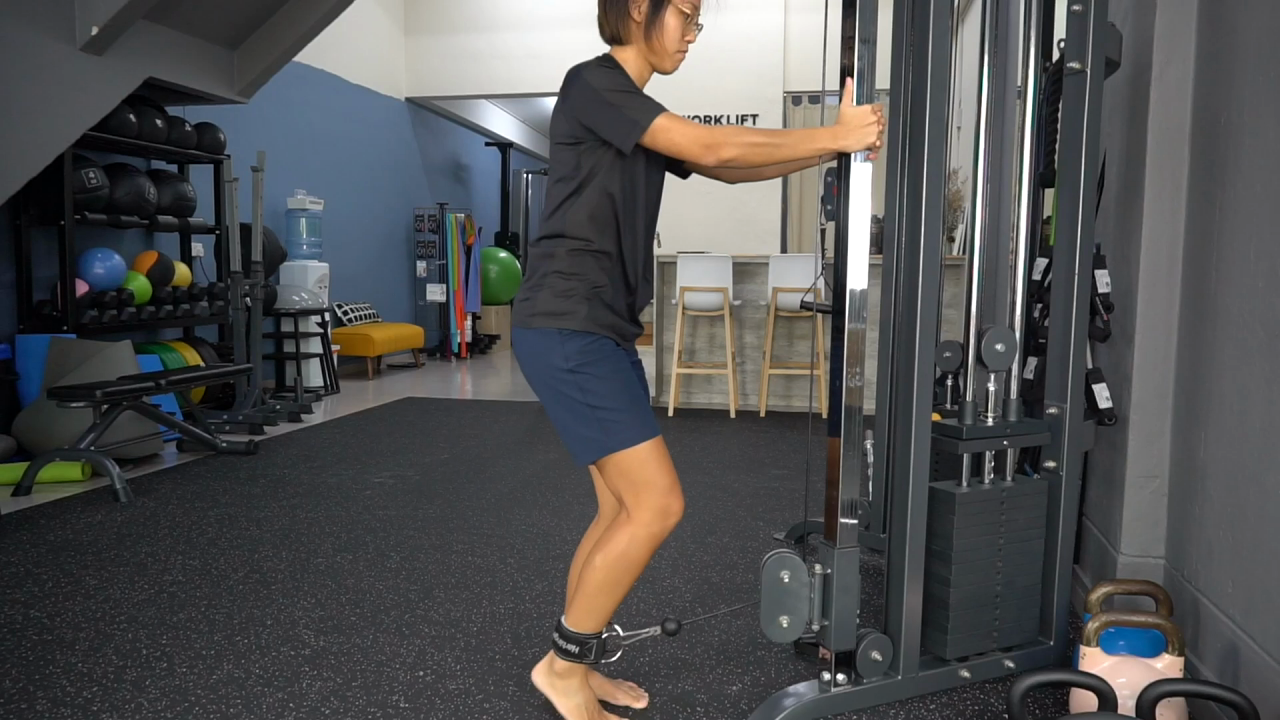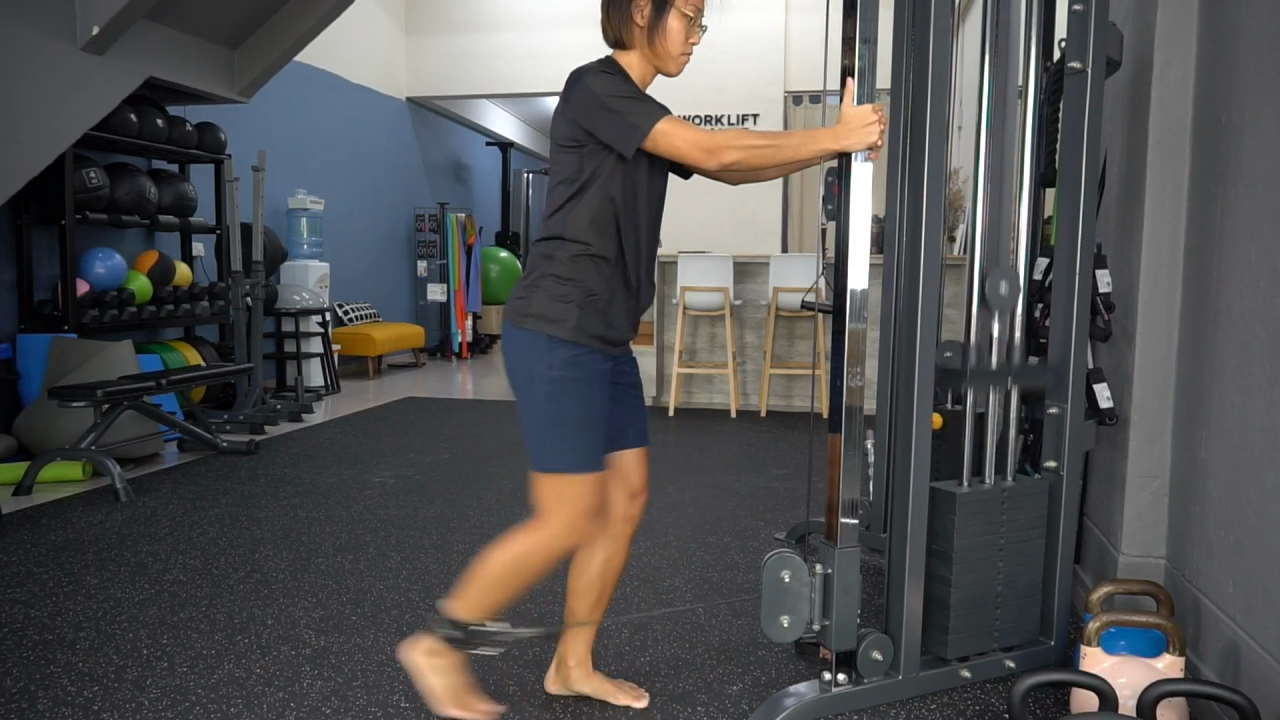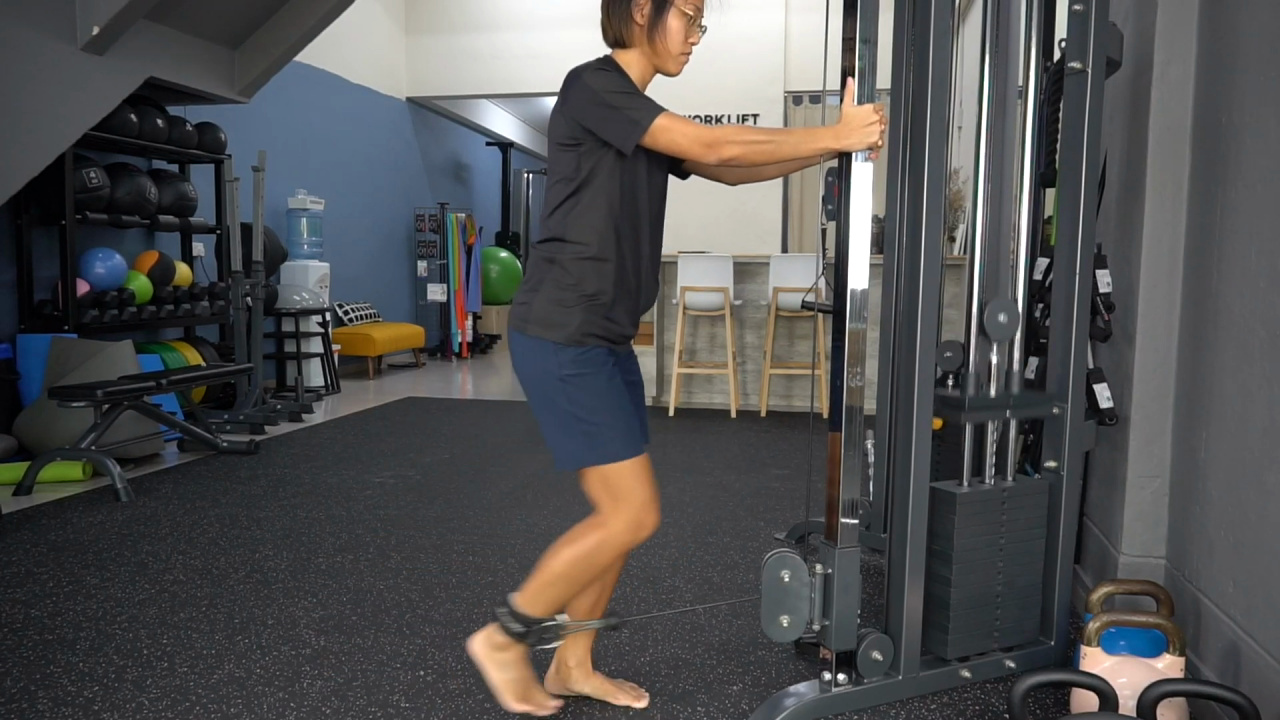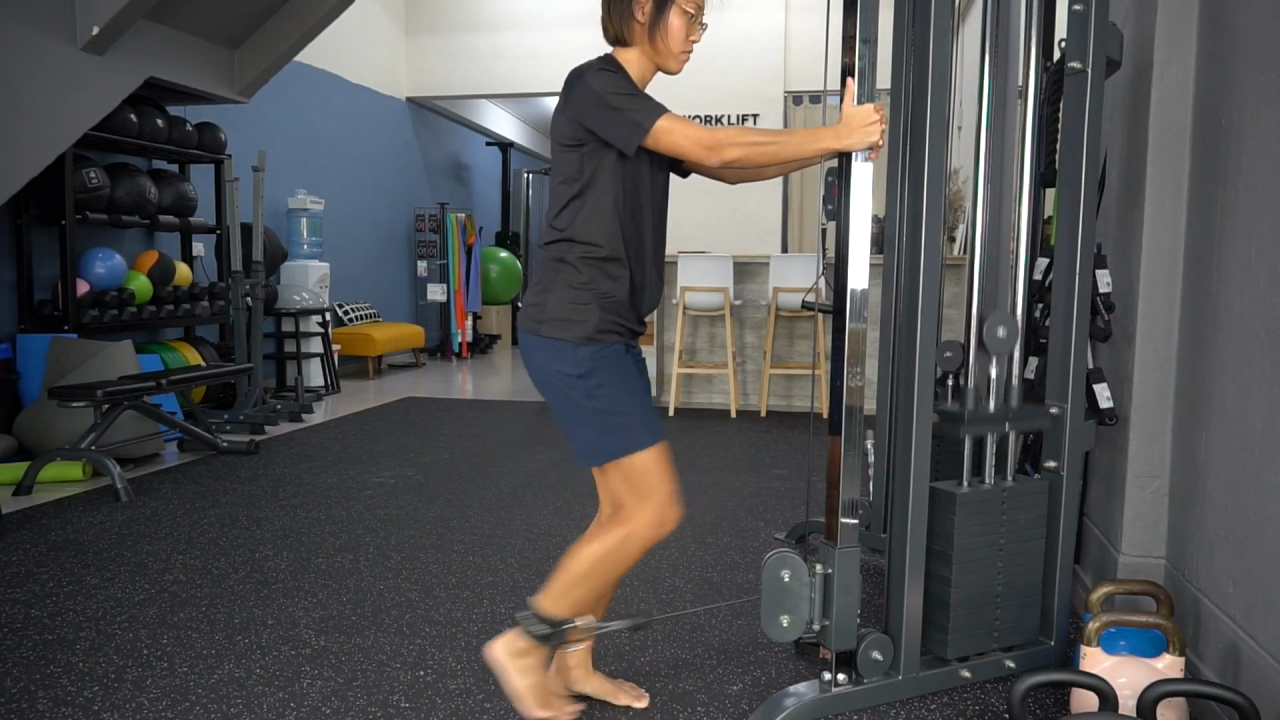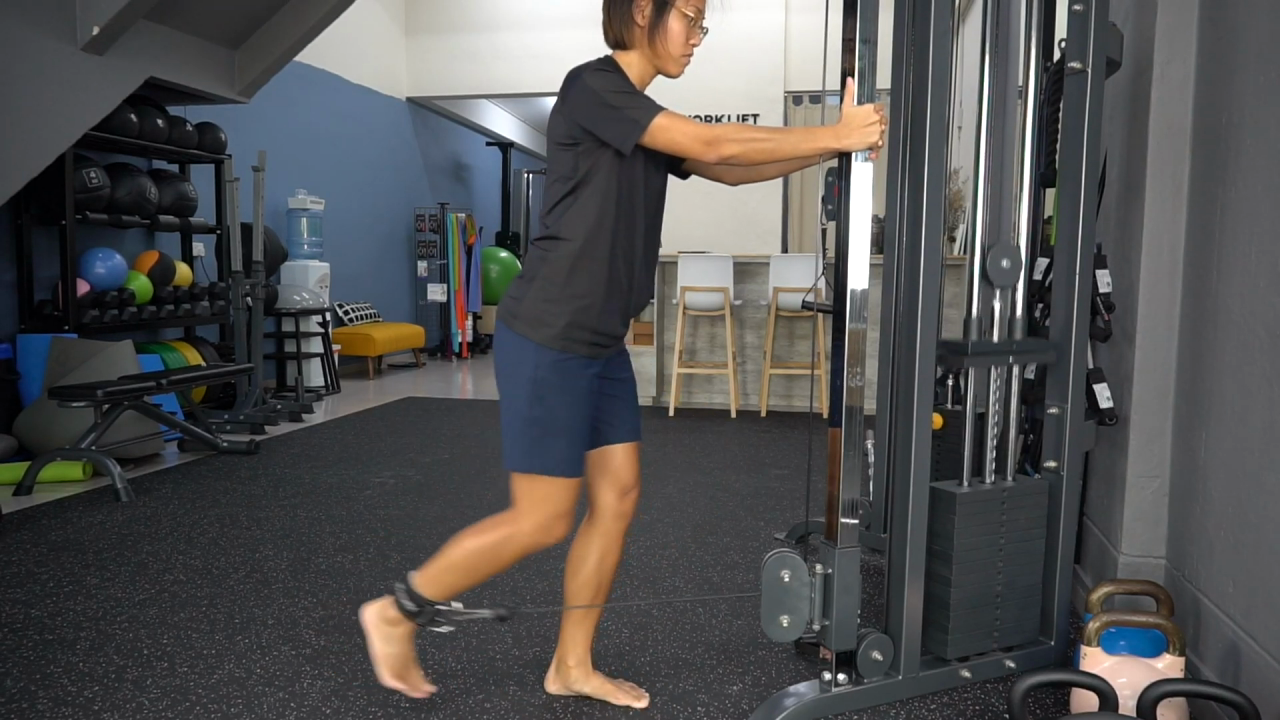
dt=1s
person 1, frame 1
left shoulder: (640, 115)
right shoulder: (592, 84)
left elbow: (725, 169)
right elbow: (711, 148)
left wrist: (836, 142)
right wrist: (836, 136)
left hip: (603, 331)
right hip: (566, 329)
left knee: (625, 507)
right knee: (656, 505)
right ankle: (564, 660)
person 1, frame 2
left shoulder: (637, 109)
right shoulder: (594, 87)
left elbow: (727, 169)
right elbow: (713, 151)
left wrist: (832, 142)
right wrist: (835, 138)
left hip: (601, 337)
right hip: (557, 334)
left knee: (625, 501)
right knee: (568, 522)
right ankle: (440, 644)
person 1, frame 3
left shoulder: (642, 118)
right shoulder: (592, 86)
left elbow: (726, 169)
right elbow: (711, 148)
left wrist: (829, 145)
right wrist: (832, 136)
left hip: (603, 336)
right hip: (562, 335)
left knee: (626, 508)
right knee: (630, 515)
right ankle: (505, 636)
person 1, frame 4
left shoulder: (636, 111)
right shoulder: (594, 85)
left elbow: (726, 169)
right elbow: (712, 149)
left wrist: (832, 142)
right wrist: (834, 136)
left hip: (605, 334)
right hip: (574, 334)
left knee: (627, 505)
right knee: (652, 509)
right ankle: (528, 641)
person 1, frame 5
left shoulder: (643, 117)
right shoulder: (592, 87)
left elbow: (726, 169)
right elbow: (712, 145)
left wrist: (828, 144)
right wrist: (834, 137)
left hip: (599, 340)
right hip: (548, 337)
left knee: (618, 497)
right knee: (540, 521)
left ankle: (573, 666)
right ankle: (397, 611)
